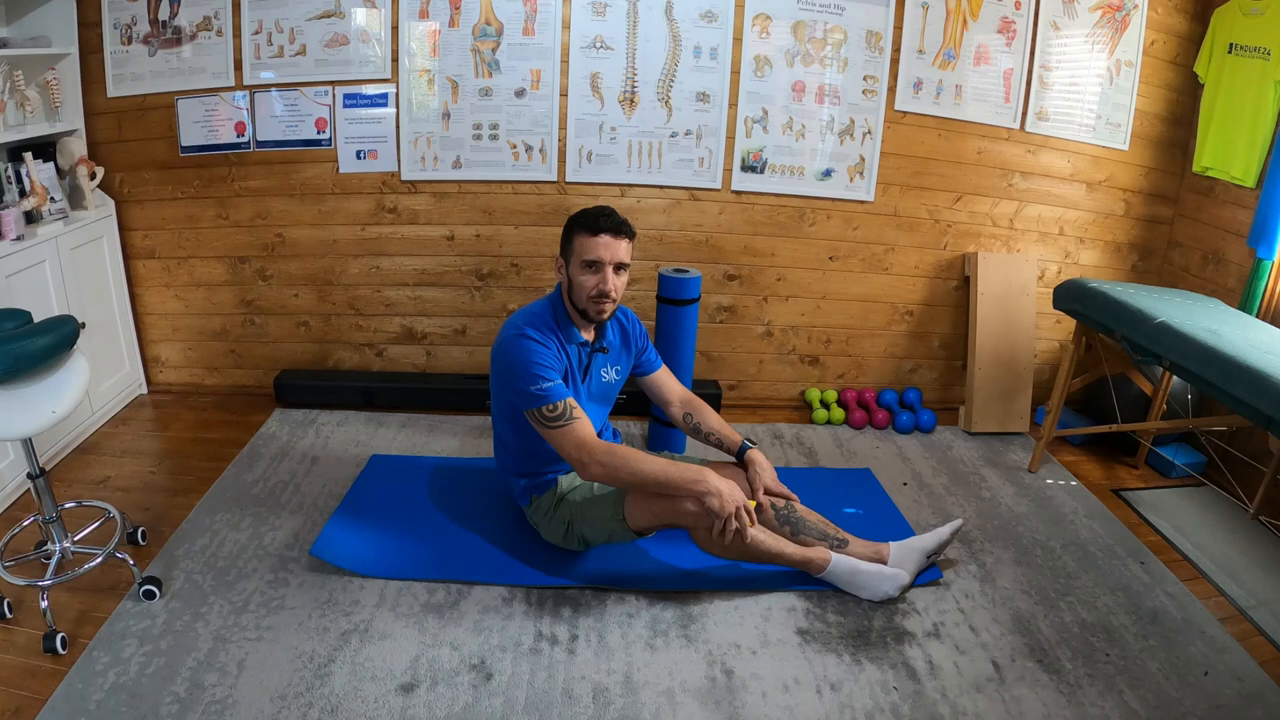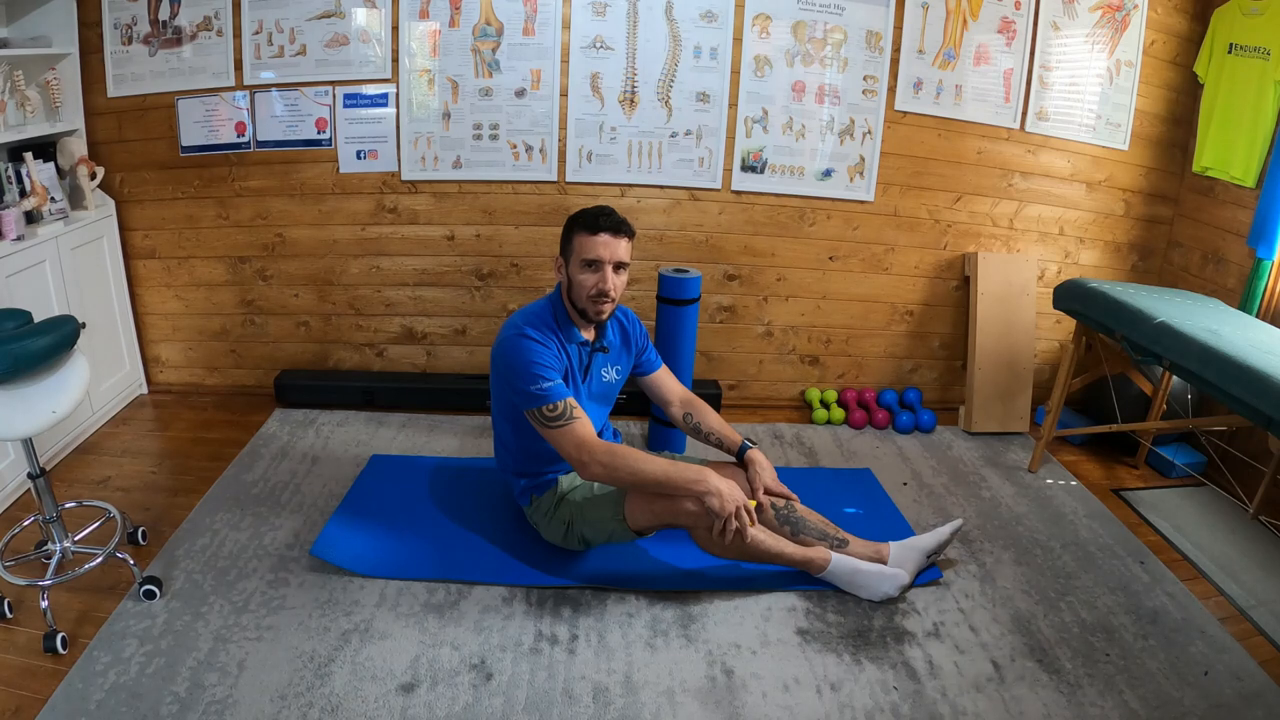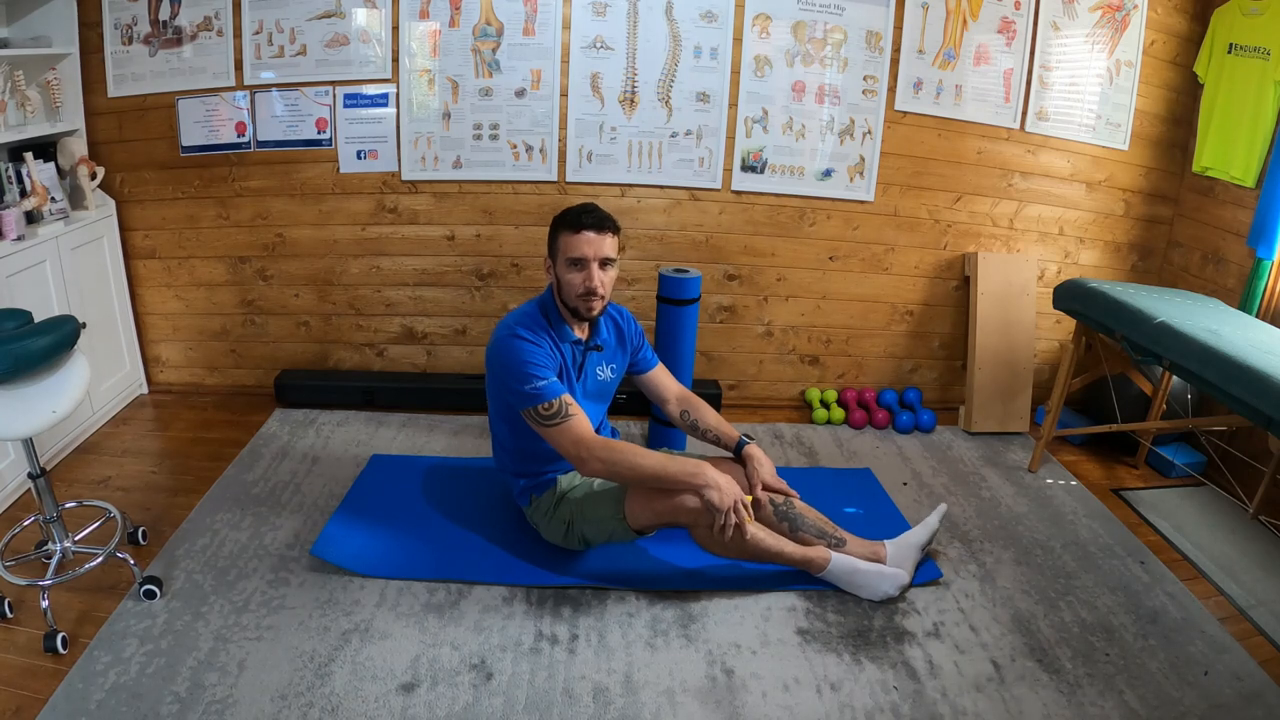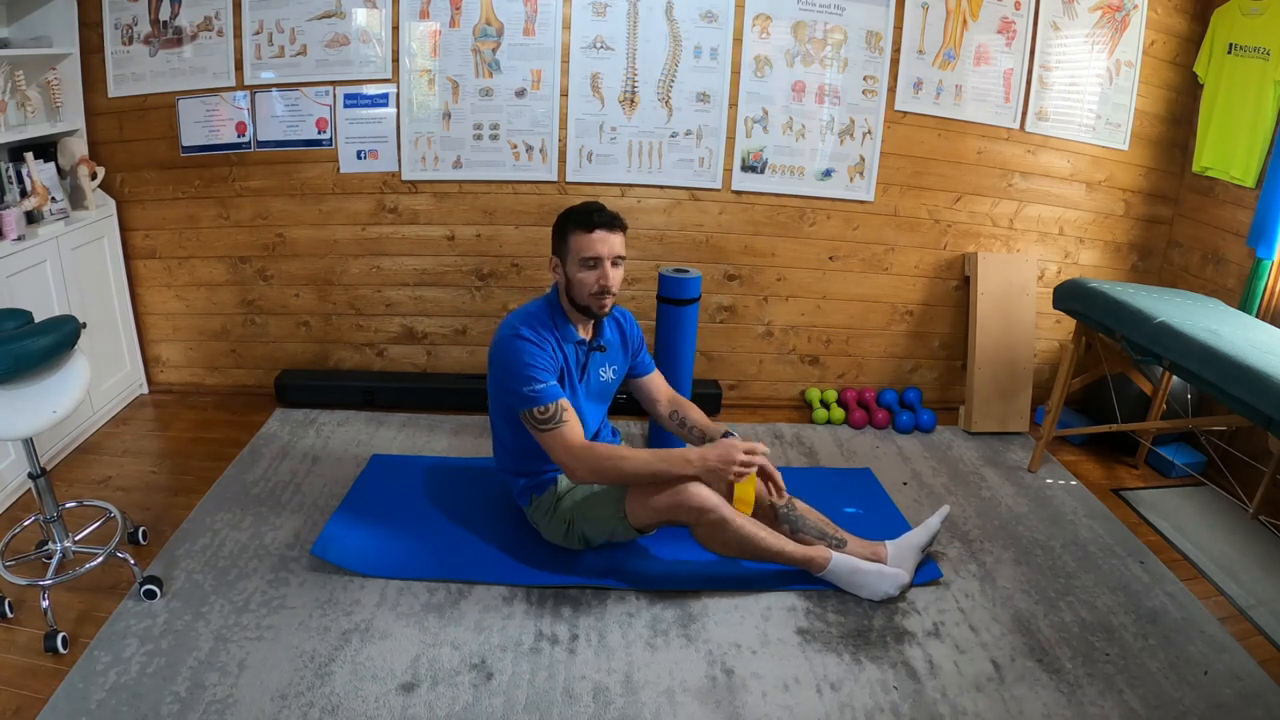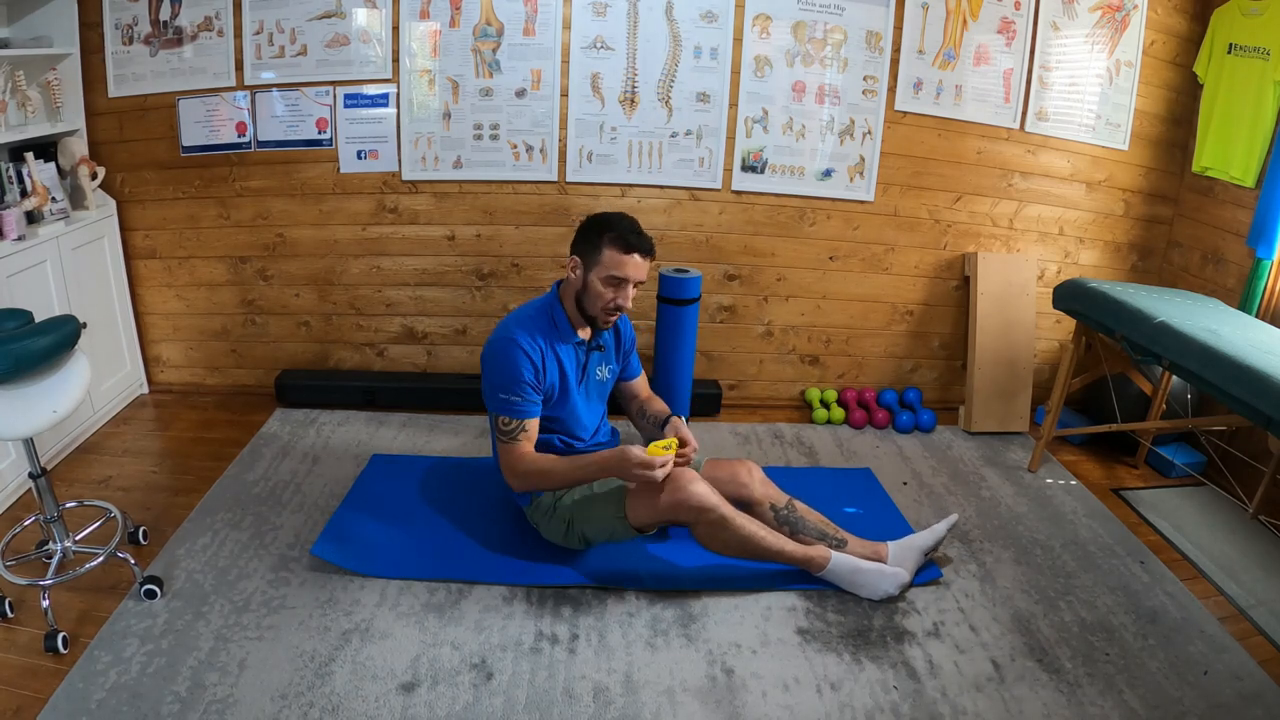
dt=0.7s
person 1, frame 1
left shoulder: (623, 325)
right shoulder: (528, 342)
left elbow: (679, 401)
right elbow: (589, 457)
left wrist: (747, 452)
right wrist: (703, 480)
left hip: (606, 463)
right hip: (556, 492)
left knee: (742, 483)
right knee: (697, 503)
left ankle: (881, 554)
right ankle: (825, 564)
person 1, frame 2
left shoulder: (624, 324)
right shoulder: (528, 341)
left elbow: (679, 401)
right elbow: (589, 457)
left wrist: (748, 451)
right wrist: (704, 480)
left hip: (606, 462)
right hip: (555, 492)
left knee: (742, 485)
right knee: (696, 501)
left ankle: (881, 554)
right ankle: (824, 563)
person 1, frame 3
left shoulder: (618, 323)
right shoulder: (521, 342)
left elbow: (676, 398)
right elbow: (588, 453)
left wrist: (746, 447)
right wrist: (701, 473)
left hip: (605, 464)
right hip: (555, 492)
left knee: (742, 480)
right knee: (692, 498)
left ankle: (878, 553)
right ankle: (822, 562)
person 1, frame 4
left shoulder: (619, 324)
right shoulder: (524, 342)
left elbow: (666, 402)
right elbow: (578, 461)
left wrist: (727, 442)
right wrist: (698, 459)
left hip: (603, 462)
right hip: (555, 492)
left knee: (739, 478)
right knee: (688, 492)
left ankle: (874, 554)
right ankle: (821, 561)
person 1, frame 5
left shoulder: (614, 324)
right shoulder: (518, 345)
left elbow: (639, 398)
right elbow: (519, 471)
left wrist: (669, 425)
right wrist: (613, 463)
left hip: (607, 463)
right hip: (557, 494)
left knee: (744, 477)
right knee: (686, 490)
left ankle: (878, 554)
right ankle: (824, 564)
